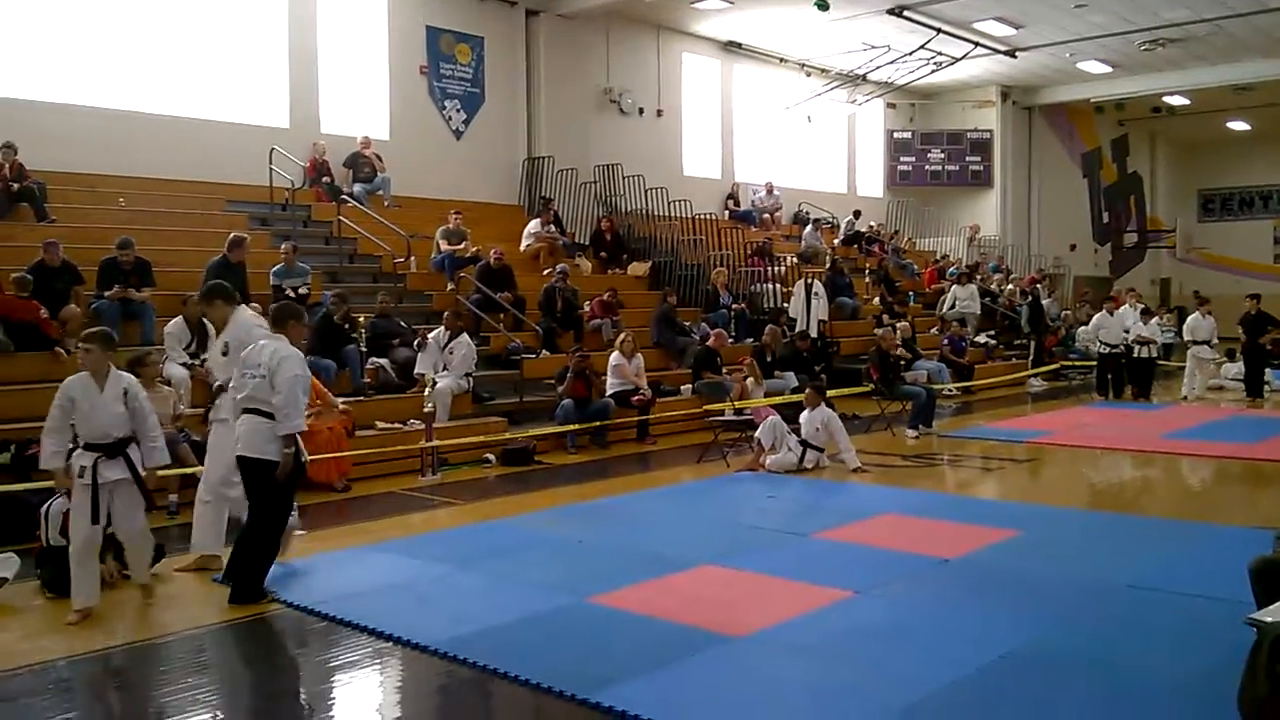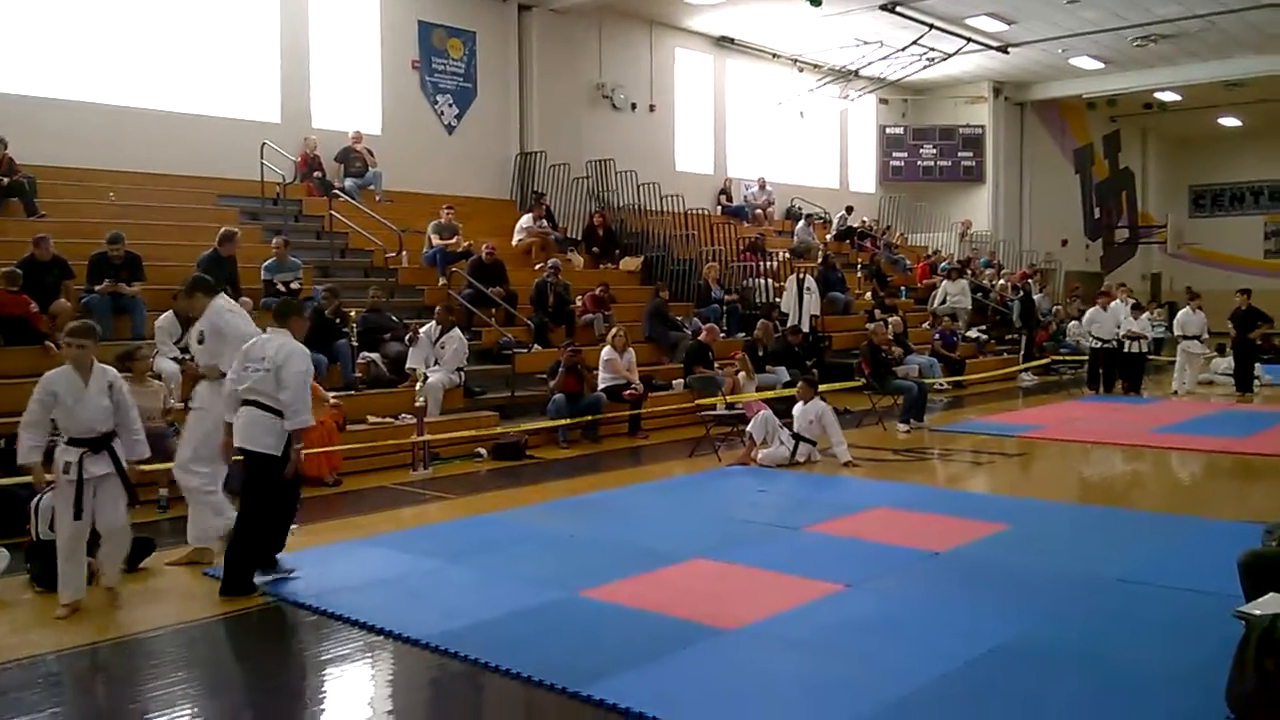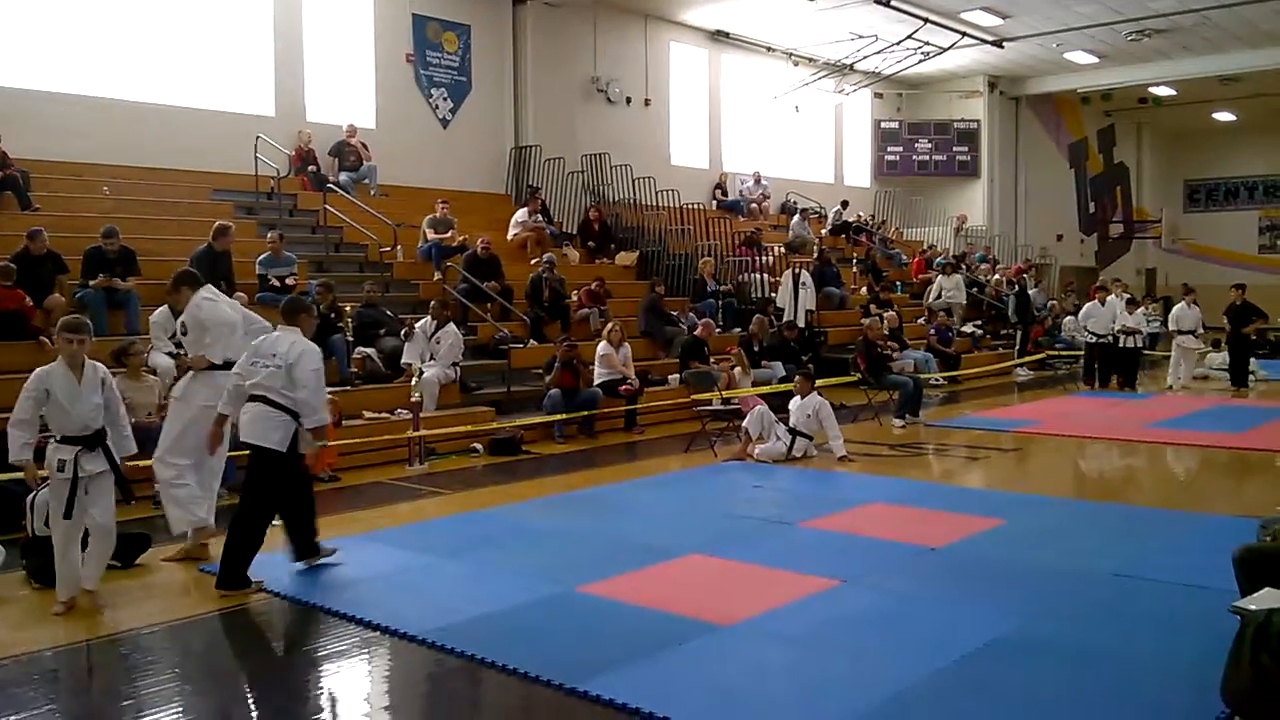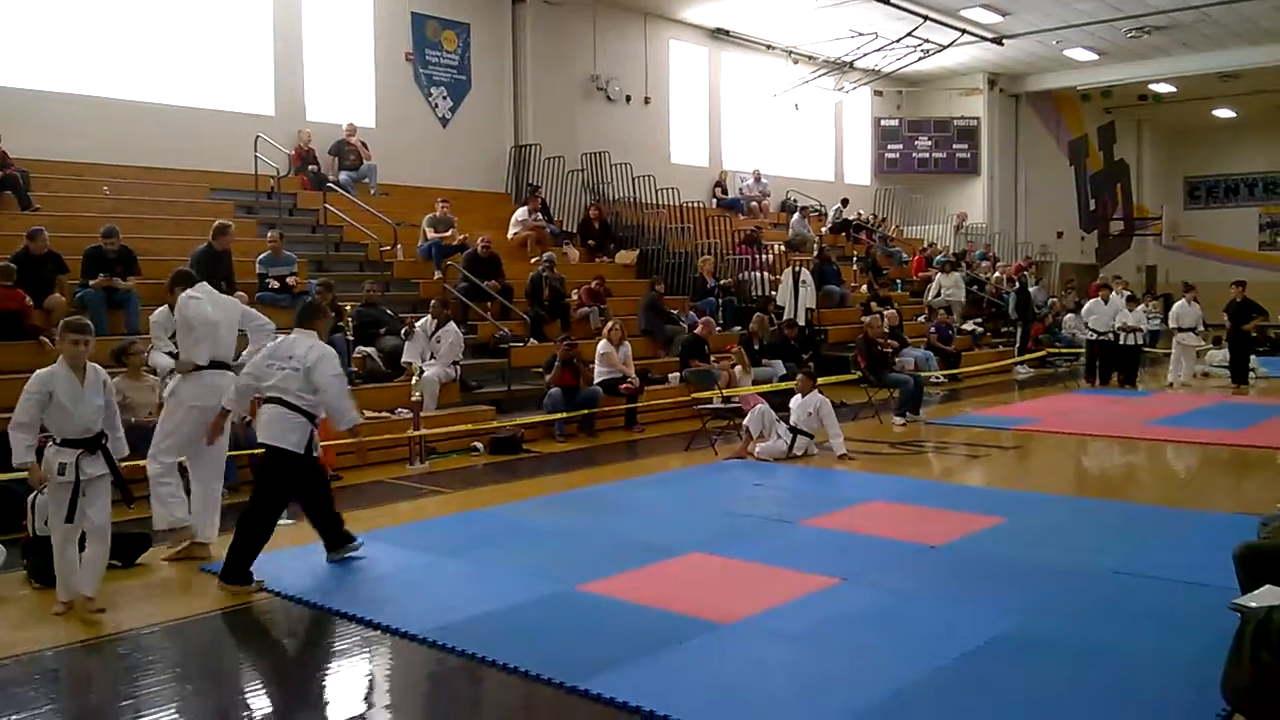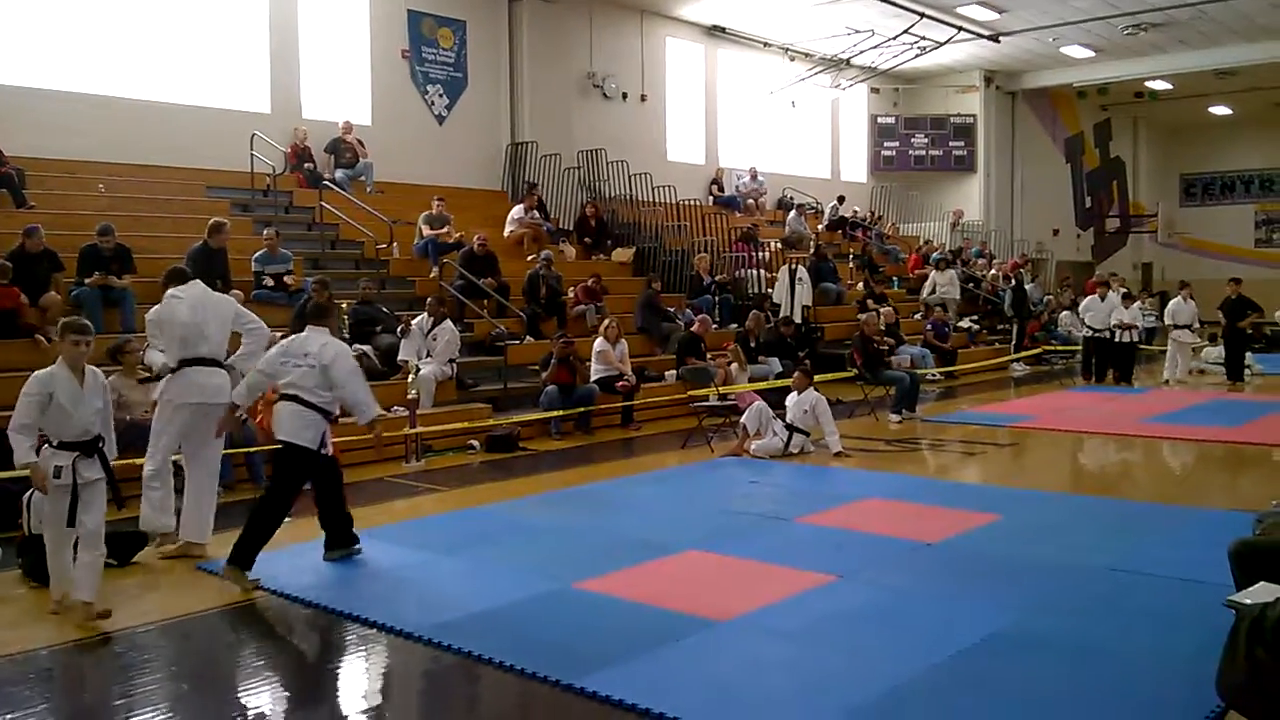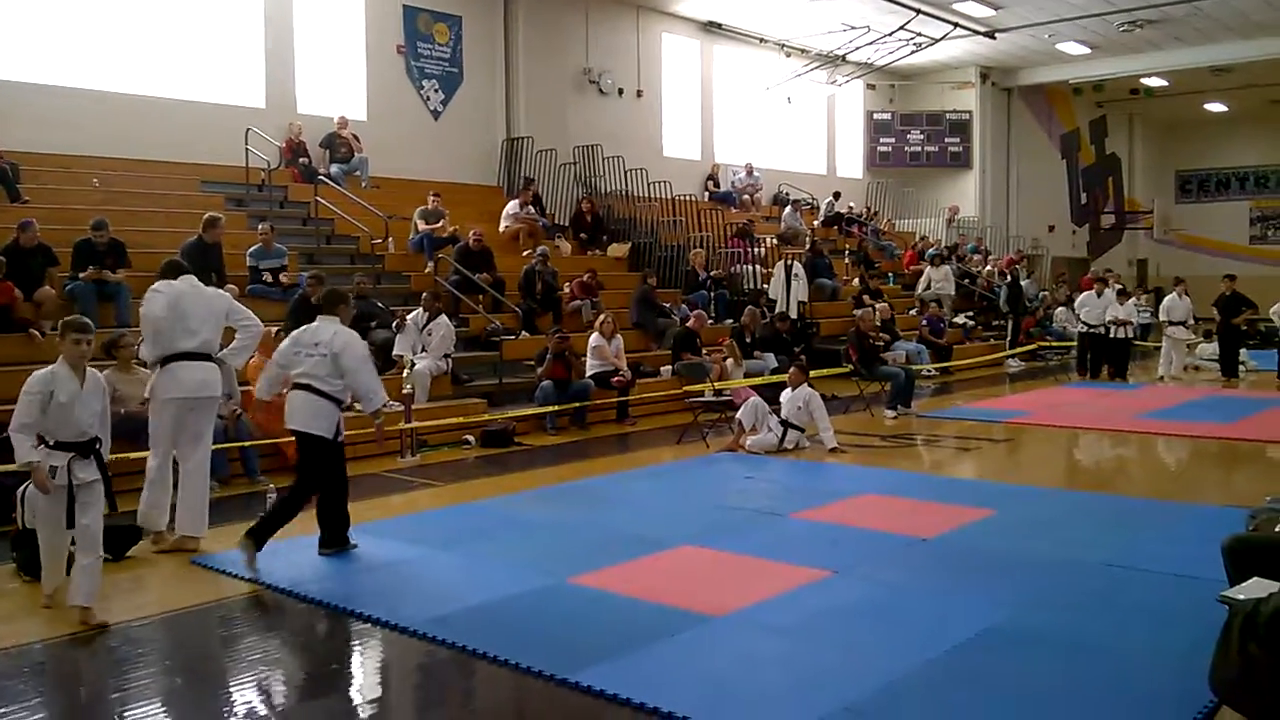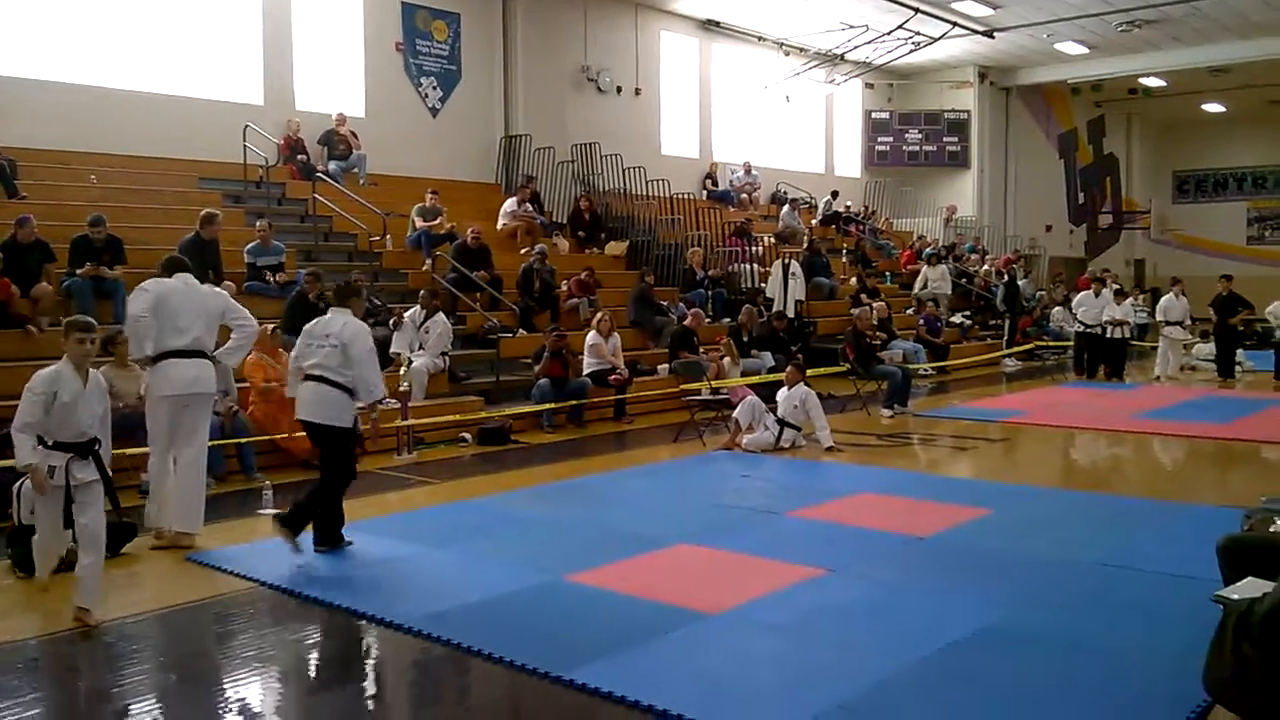
dt=0.1s
person 1, frame 1
left shoulder: (128, 384)
right shoulder: (71, 387)
left elbow: (148, 426)
right elbow: (55, 430)
left wrist: (151, 465)
right wrist: (57, 469)
left hip: (124, 463)
right hip: (88, 467)
left knee: (134, 530)
right knee: (83, 538)
left ankle: (143, 578)
right ankle: (83, 602)
person 1, frame 2
left shoulder: (111, 377)
right shoulder: (53, 380)
left elbow: (129, 420)
right elbow: (32, 424)
left wrist: (134, 457)
right wrist: (34, 463)
left hip: (107, 458)
right hip: (72, 460)
left knee: (115, 527)
right knee: (70, 532)
left ankle: (109, 579)
right ankle: (72, 596)
person 1, frame 3
left shoulder: (100, 374)
right shoulder: (43, 378)
left elbow: (117, 416)
right elbow: (21, 422)
left wrist: (123, 454)
right wrist: (26, 461)
left hip: (99, 456)
right hip: (64, 458)
left knee: (103, 525)
right knee: (65, 530)
left ankle: (89, 586)
right ankle: (67, 593)
person 1, frame 4
left shoulder: (100, 376)
right shoulder: (44, 380)
left elbow: (112, 419)
right elbow: (21, 426)
left wrist: (117, 455)
right wrist: (30, 464)
left hip: (98, 459)
right hip: (63, 461)
left knee: (99, 527)
right knee: (65, 531)
left ankle: (87, 594)
right ankle: (67, 594)
person 1, frame 5
left shoulder: (97, 378)
right shoulder: (43, 381)
right elbow: (20, 427)
left wrist: (108, 457)
right wrist: (32, 465)
left hip: (93, 462)
right hip: (60, 463)
left knee: (93, 532)
right knee: (59, 534)
left ankle: (85, 602)
right ankle: (61, 592)
person 1, frame 6
left shoulder: (97, 380)
right shoulder: (43, 380)
right elbow: (21, 427)
left wrist: (100, 457)
right wrist: (33, 465)
left hip: (90, 464)
right hip: (55, 463)
left knee: (91, 535)
right knee: (53, 533)
left ankle: (84, 605)
right ankle: (50, 585)
person 1, frame 7
left shoulder: (98, 382)
right shoulder: (46, 379)
right elbow: (23, 427)
left wrist: (103, 460)
right wrist: (32, 468)
left hip: (88, 464)
right hip: (53, 464)
left knee: (93, 535)
right knee: (51, 534)
left ankle: (84, 606)
right ankle: (43, 573)
person 2, frame 1
left shoulder: (246, 323)
right shoulder: (231, 327)
right hip: (229, 410)
left knee: (223, 482)
right knee: (211, 485)
right ankle: (207, 552)
person 2, frame 2
left shoulder: (219, 311)
right shoulder: (225, 310)
left elbow: (245, 337)
left wrist: (222, 367)
left hip: (219, 395)
right hip: (220, 395)
left knee: (189, 467)
right knee: (209, 472)
left ankle: (226, 525)
right ankle: (202, 545)
person 2, frame 3
left shoulder: (201, 301)
right shoulder: (224, 302)
left elbow: (228, 322)
left wrist: (210, 357)
right wrist: (238, 365)
left hip: (206, 386)
right hip: (222, 385)
left knee: (168, 458)
right knee: (207, 466)
left ankle: (199, 524)
right ankle: (197, 541)
person 2, frame 4
left shoulder: (190, 298)
right shoulder: (230, 302)
left elbow: (209, 322)
right elbow: (265, 329)
left wrist: (195, 360)
right wrist: (242, 362)
left hip: (197, 384)
right hip: (224, 384)
left knee: (162, 456)
right knee: (209, 467)
left ankle: (178, 525)
right ankle: (200, 541)
person 2, frame 5
left shoulder: (175, 296)
right shoulder: (224, 302)
left elbow: (181, 322)
right elbow: (259, 331)
left wrist: (169, 361)
right wrist: (235, 363)
left hip: (185, 382)
right hip: (218, 383)
left knee: (158, 457)
right knee: (204, 466)
left ankle: (162, 528)
right ankle: (195, 540)
person 2, frame 6
left shoulder: (163, 289)
right shoulder: (218, 296)
left elbow: (154, 318)
right elbow: (254, 327)
left wrist: (152, 355)
right wrist: (226, 358)
left hip: (174, 376)
right hip: (208, 377)
left knee: (160, 455)
right knee: (197, 458)
left ankle: (156, 527)
right ankle: (189, 533)
person 2, frame 7
left shoulder: (154, 287)
right shoulder: (214, 295)
left elbow: (137, 316)
right elbow: (249, 327)
left wrist: (142, 354)
right wrist: (221, 357)
left hip: (167, 373)
right hip: (202, 375)
left knee: (161, 453)
right knee: (192, 454)
left ankle: (159, 524)
right ankle: (184, 529)
person 3, frame 1
left shoulder: (251, 352)
right shoulder: (290, 356)
left elbow: (238, 397)
right elbow: (287, 406)
right wrist: (289, 450)
left hip: (248, 437)
right hip: (272, 443)
left knee: (260, 513)
right knee: (268, 518)
left ankle: (237, 577)
right ankle: (246, 589)
person 3, frame 2
left shoulder: (252, 346)
right shoulder: (295, 352)
left elbow: (233, 389)
right elbow: (296, 401)
left wrist: (230, 429)
right wrist: (299, 445)
left hip: (248, 425)
right hip: (271, 432)
left knee: (284, 496)
right knee: (258, 509)
left ankle: (265, 559)
right ankle: (235, 583)
person 3, frame 3
left shoulder: (261, 343)
right shoulder: (306, 350)
left elbow: (235, 383)
right elbow: (311, 398)
left wrist: (218, 424)
right wrist: (319, 439)
left hip: (254, 420)
right hip: (278, 427)
left knee: (298, 485)
right knee: (256, 504)
left ankle: (306, 547)
right ankle: (231, 578)
person 3, frame 4
left shoulder: (276, 346)
right shoulder: (321, 353)
left elbow: (246, 381)
right elbow: (335, 396)
left wrist: (220, 418)
right wrist: (355, 433)
left hip: (271, 421)
right hip: (292, 429)
left knee: (314, 486)
right knee: (266, 503)
left ankle: (338, 543)
right ankle: (234, 573)
person 3, frame 5
left shoulder: (288, 344)
right shoulder: (336, 349)
left elbow: (257, 377)
right elbow: (354, 390)
left wrist: (232, 411)
right wrist: (373, 425)
left hip: (288, 417)
right hip: (308, 425)
left knee: (329, 480)
right knee: (278, 497)
left ankle: (340, 542)
right ankle: (238, 562)
person 3, frame 6
left shoulder: (299, 334)
right shoulder: (347, 338)
left elbow: (274, 369)
right elbow: (364, 380)
left wrist: (261, 402)
right wrist: (379, 415)
left hip: (299, 408)
right hip: (322, 413)
left knee: (333, 475)
right knee: (307, 484)
left ankle: (335, 538)
right ankle: (257, 536)
person 3, frame 7
left shoulder: (313, 327)
right shoulder: (356, 329)
left elbow: (295, 366)
right elbow: (366, 372)
left wrist: (300, 396)
right wrist: (373, 411)
left hip: (310, 400)
right hip: (335, 403)
left knee: (335, 468)
right knee: (340, 473)
left ankle: (328, 535)
right ankle: (291, 523)
